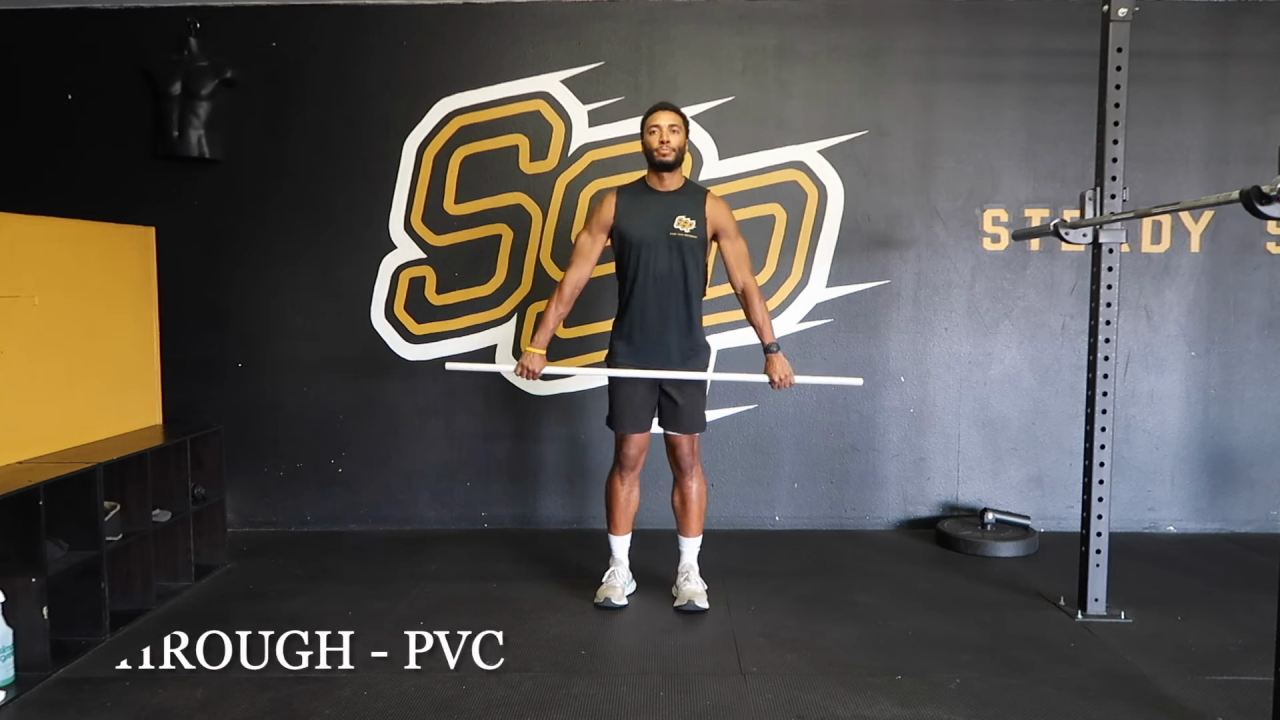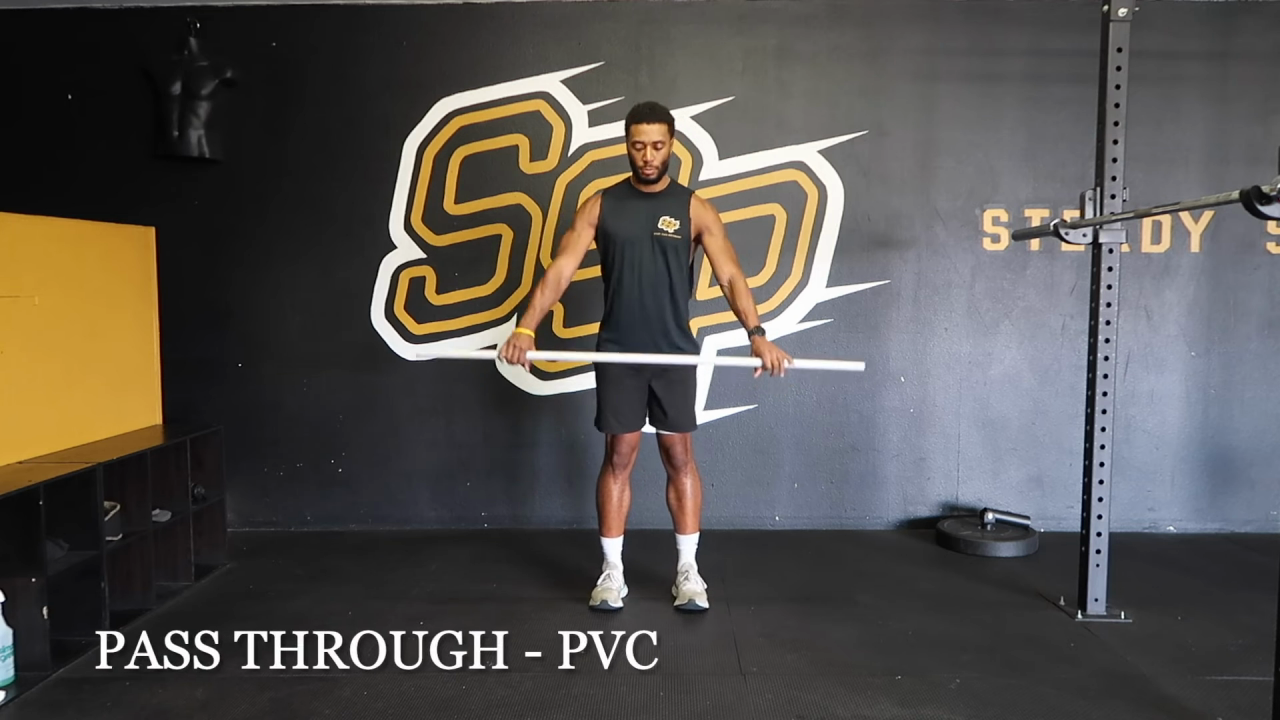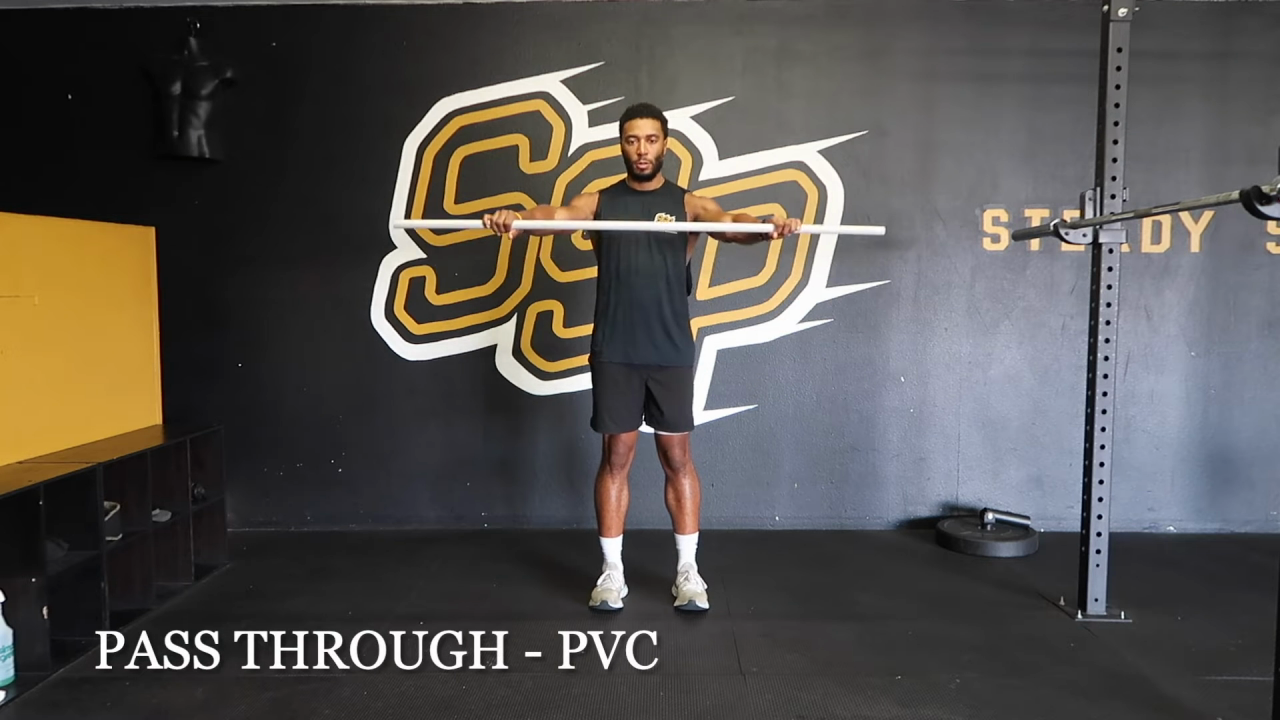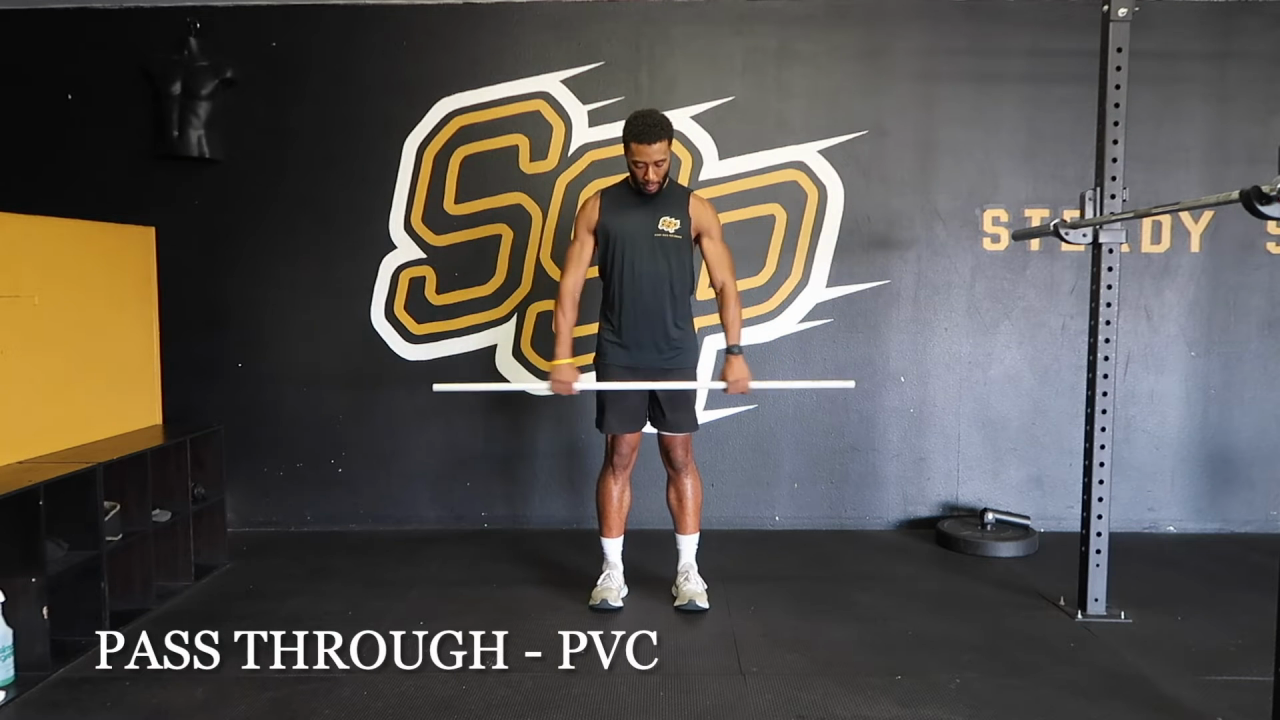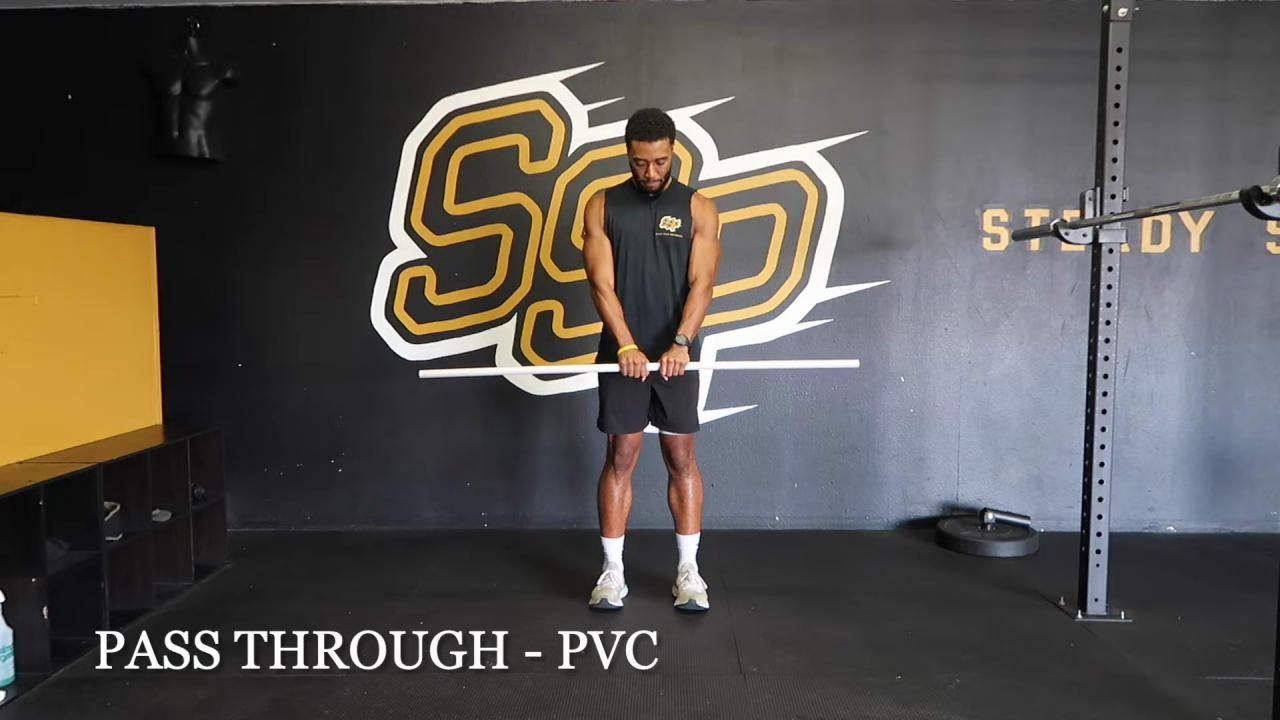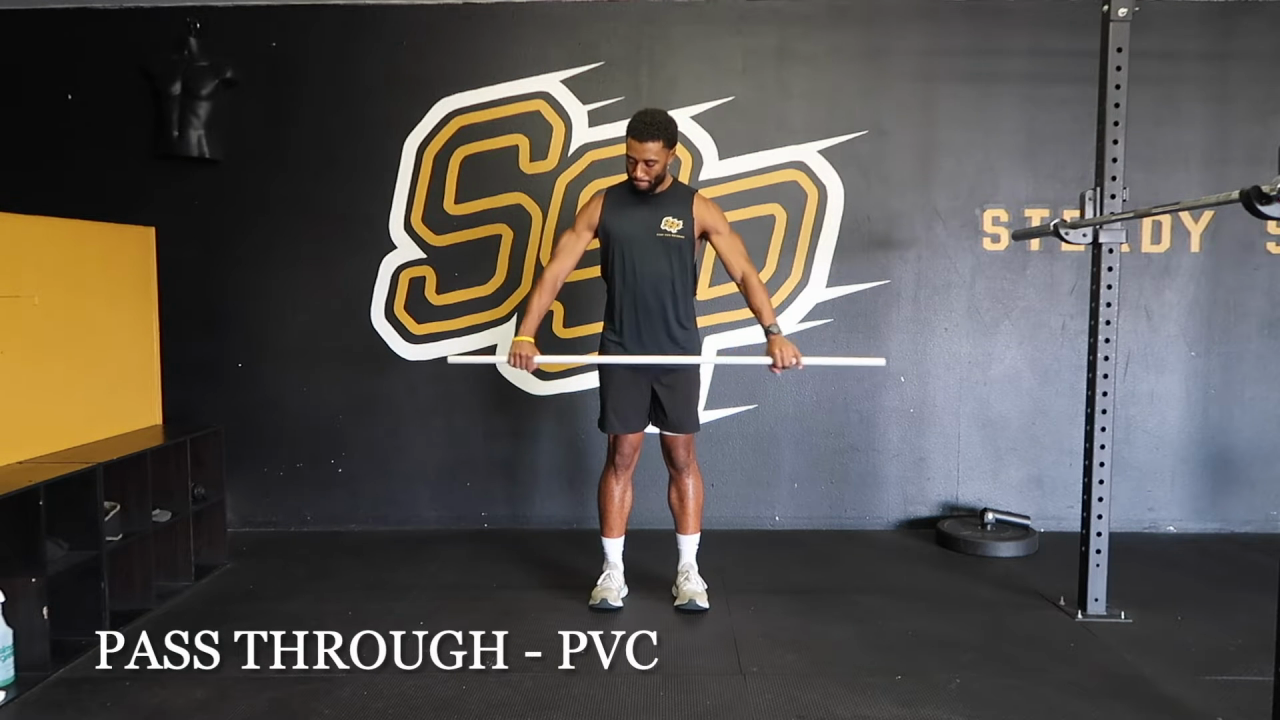
dt=0.7s
person 1, frame 1
left shoulder: (710, 207)
right shoulder: (614, 204)
left elbow: (745, 283)
right elbow: (573, 278)
left wrist: (772, 349)
right wrist: (538, 344)
left hip: (686, 355)
right hip: (630, 353)
left knee: (686, 459)
right knee: (628, 458)
left ankle: (688, 571)
right ankle: (618, 570)
person 1, frame 2
left shoulder: (695, 208)
right shoulder: (600, 205)
left elbow: (730, 275)
right elbow: (561, 268)
left wrist: (757, 334)
right wrist: (526, 327)
left hip: (675, 354)
right hip: (617, 354)
left knee: (680, 458)
right knee: (618, 458)
left ankle: (687, 571)
right ankle: (612, 571)
person 1, frame 3
left shoulder: (689, 203)
right shoulder: (598, 201)
left elbow: (730, 222)
right elbow: (554, 215)
left wrist: (767, 223)
right wrist: (517, 217)
left hip: (671, 353)
right hip: (614, 353)
left knee: (678, 458)
right knee: (615, 458)
left ankle: (687, 571)
right ankle: (612, 572)
person 1, frame 4
left shoulder: (695, 208)
right shoulder: (598, 206)
left elbow: (725, 283)
right elbow: (570, 284)
left wrist: (735, 352)
right wrist: (562, 355)
left hip: (675, 356)
right hip: (618, 357)
left knee: (679, 458)
right knee: (618, 458)
left ankle: (687, 570)
right ankle: (612, 571)
person 1, frame 5
left shoulder: (698, 207)
right shoulder: (602, 206)
left elbow: (701, 284)
right elbow: (602, 284)
left wrist: (680, 343)
right wrist: (627, 347)
left hip: (676, 353)
right hip: (622, 353)
left knee: (681, 458)
right knee: (620, 458)
left ankle: (688, 570)
right ankle: (612, 571)
person 1, frame 6
left shoulder: (697, 207)
right shoulder: (602, 205)
left elbow: (744, 271)
right elbow: (557, 269)
left wrist: (774, 333)
right wrist: (527, 333)
left hip: (678, 354)
right hip: (621, 353)
left knee: (682, 458)
right knee: (620, 458)
left ankle: (688, 571)
right ankle: (612, 571)
